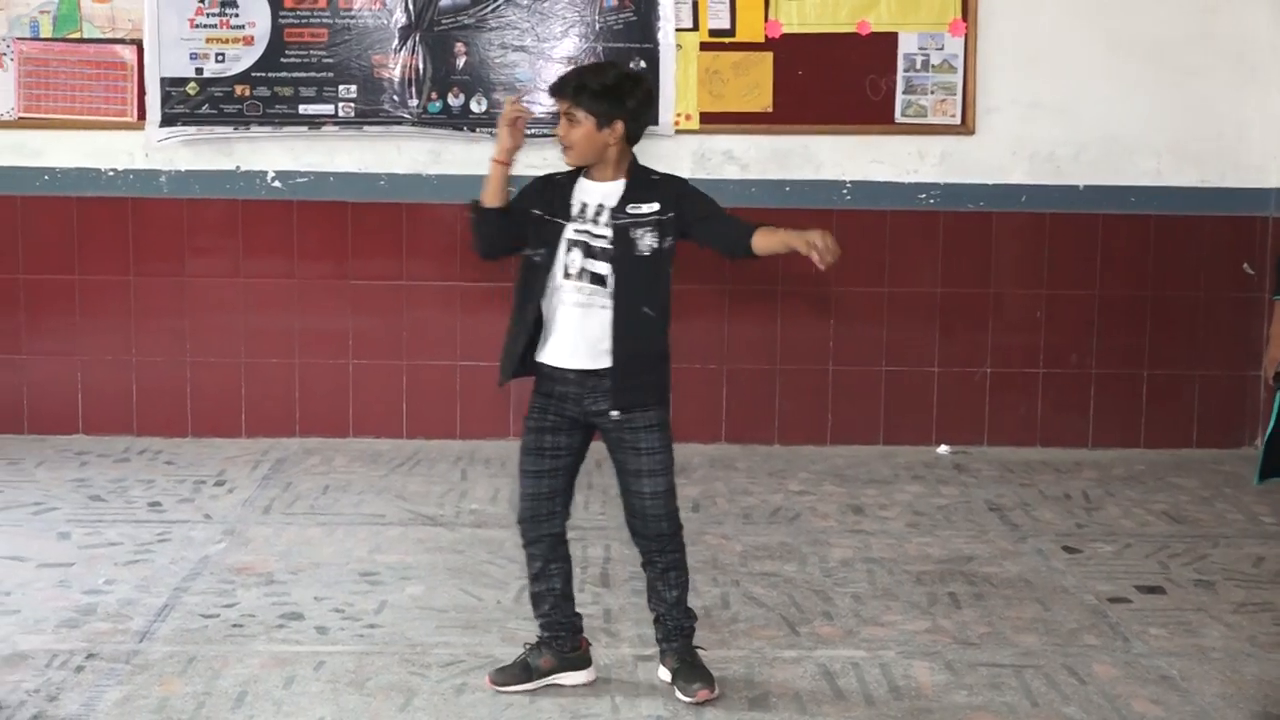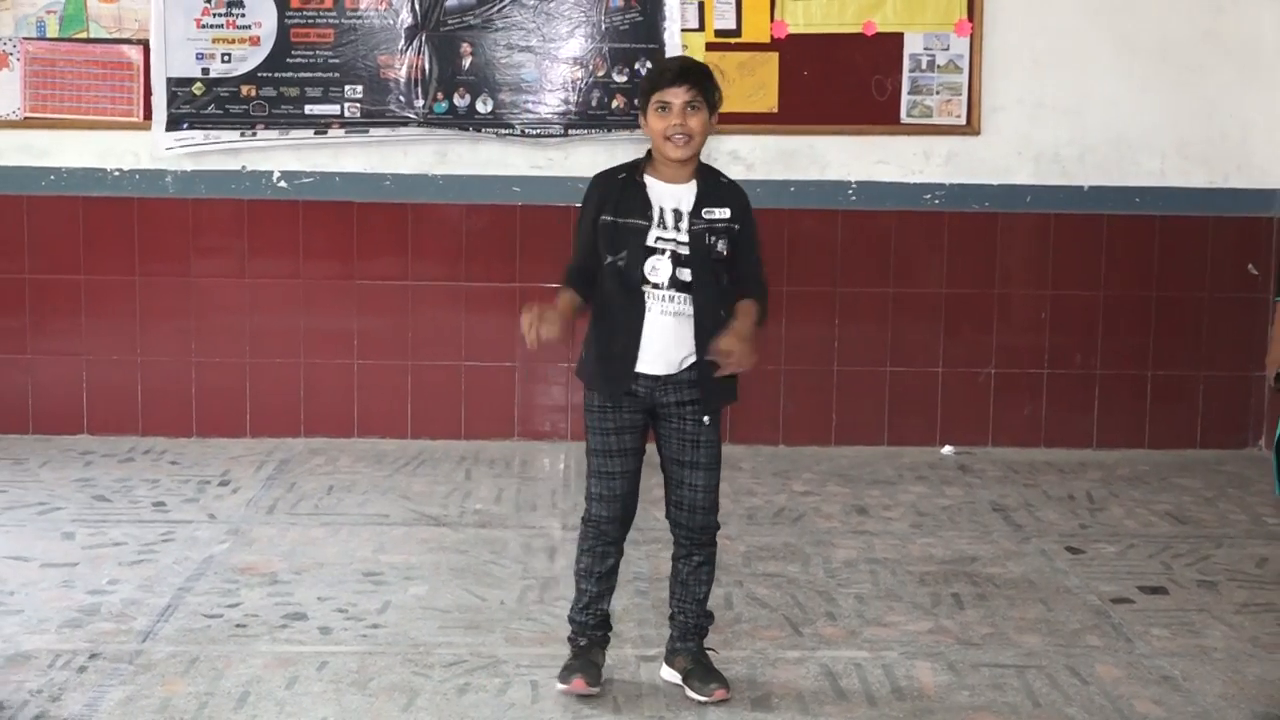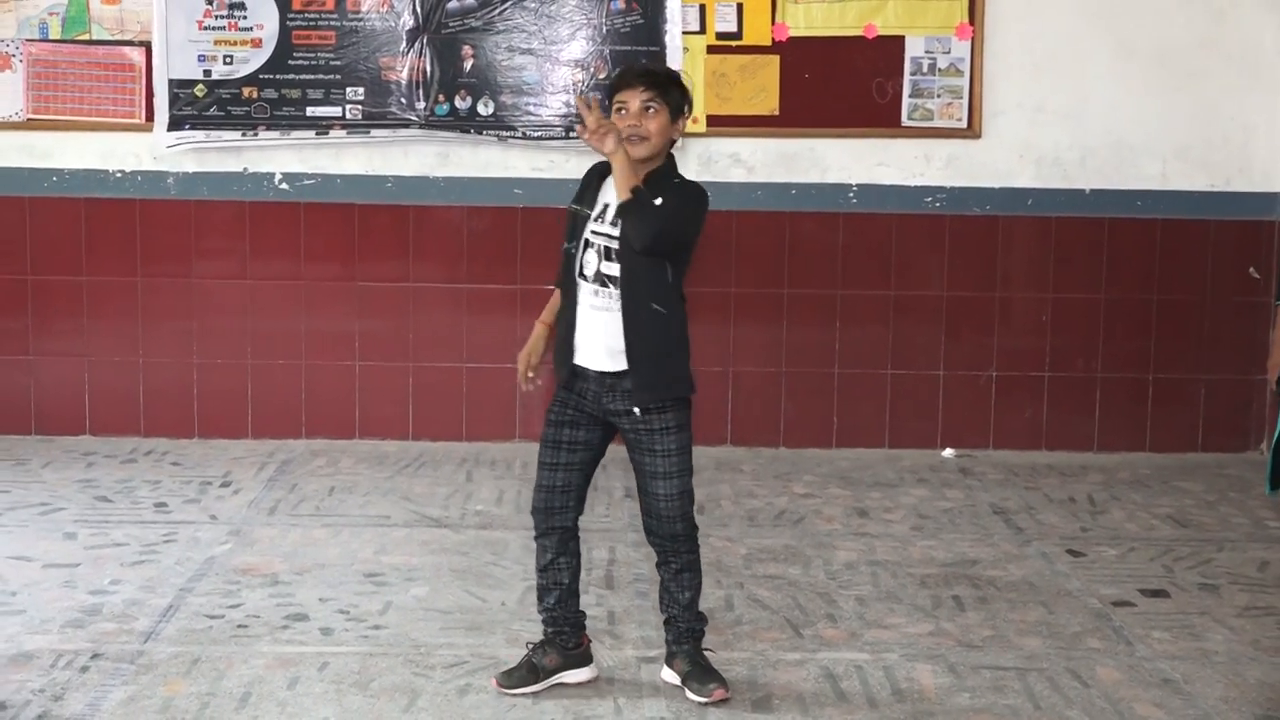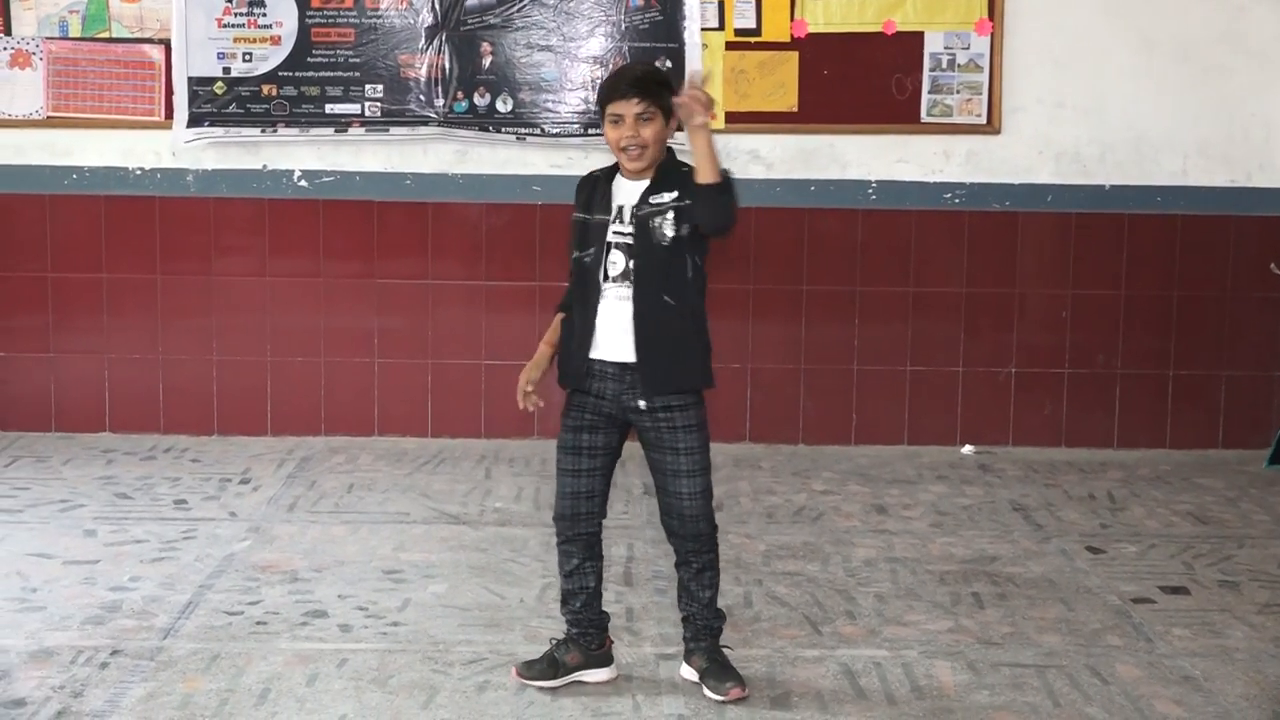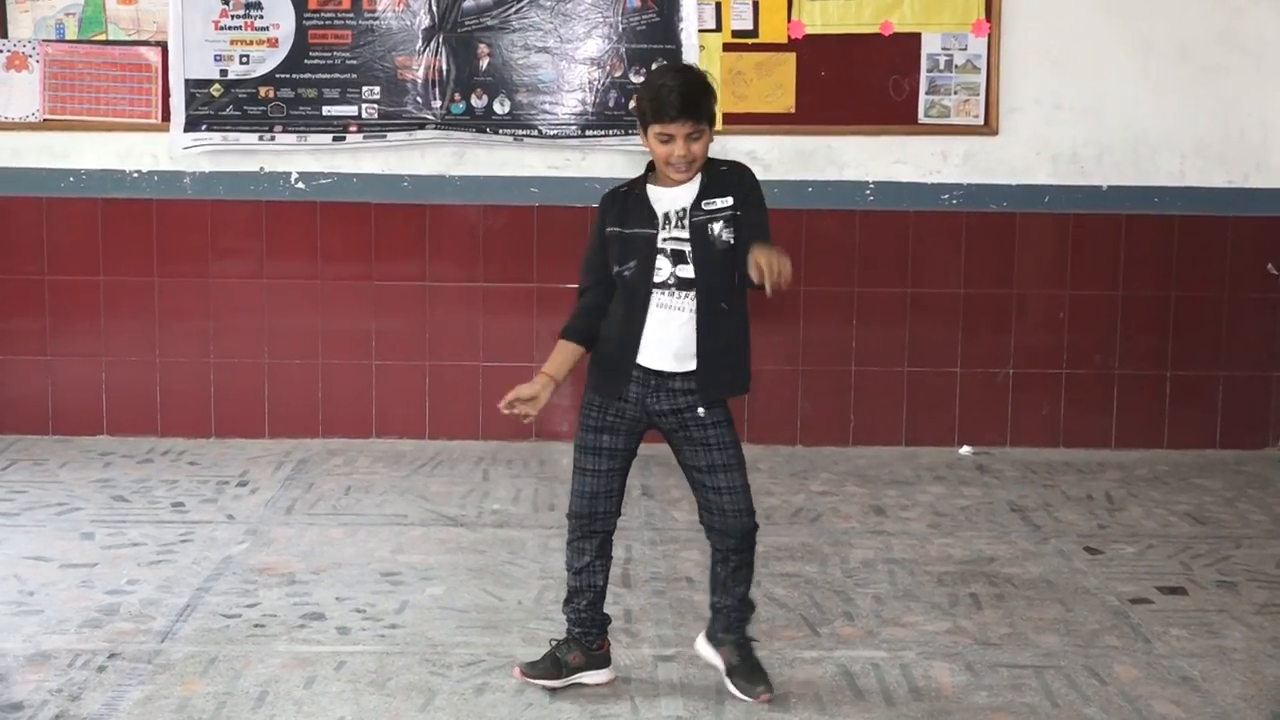
dt=0.5s
person 1, frame 1
left shoulder: (665, 193)
right shoulder: (549, 192)
left elbow: (726, 233)
right elbow: (488, 240)
left wrist: (795, 238)
right wrist: (502, 157)
left hip: (632, 387)
right hip: (556, 384)
left knee: (655, 521)
right knee: (538, 517)
left ankle: (677, 649)
right ankle: (559, 644)
person 1, frame 2
left shoulder: (728, 200)
right shoulder: (608, 190)
left elbow: (747, 285)
right elbow: (584, 275)
left wrist: (740, 330)
right wrist: (556, 310)
left hip: (692, 384)
right hip: (618, 381)
left knee: (696, 522)
right knee: (607, 514)
left ankle: (686, 648)
right ankle: (587, 642)
person 1, frame 3
left shoulder: (684, 199)
right shoulder: (594, 181)
left elbow: (640, 236)
left wrist: (622, 160)
right wrist: (540, 333)
left hip: (651, 389)
right hip: (580, 382)
left knee: (671, 524)
right knee: (551, 511)
left ankle: (684, 650)
right ankle: (564, 645)
person 1, frame 4
left shoulder: (689, 183)
right shoulder: (593, 190)
left elbow: (718, 218)
left wrist: (700, 127)
right wrist: (542, 355)
left hip: (667, 386)
right hip: (593, 381)
left knee: (691, 522)
right knee: (575, 517)
left ankle: (703, 647)
right ankle: (587, 642)
person 1, frame 5
left shoulder: (735, 184)
right shoulder: (621, 204)
left elbow: (755, 263)
right elbow: (596, 304)
left wrist: (765, 261)
right wrist: (547, 380)
left hip: (695, 389)
right hip: (617, 384)
left knee: (733, 521)
right knee: (589, 516)
left ankle: (729, 639)
right ankle: (586, 647)
